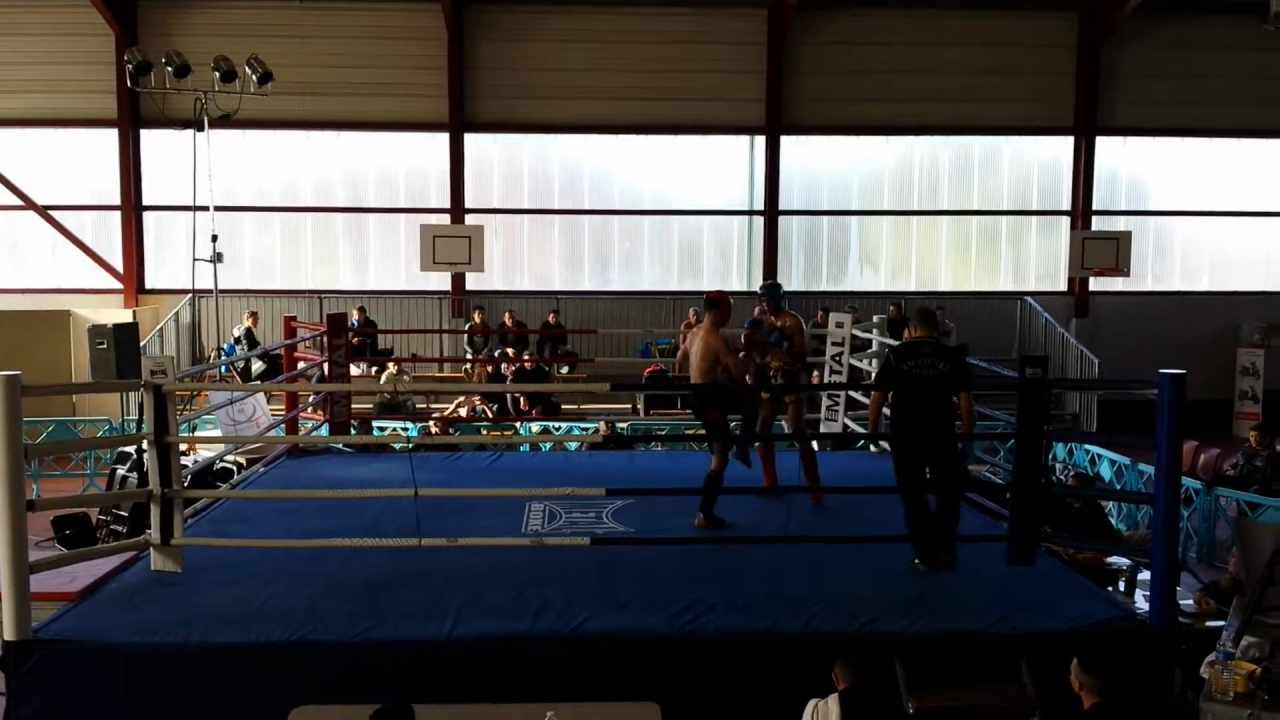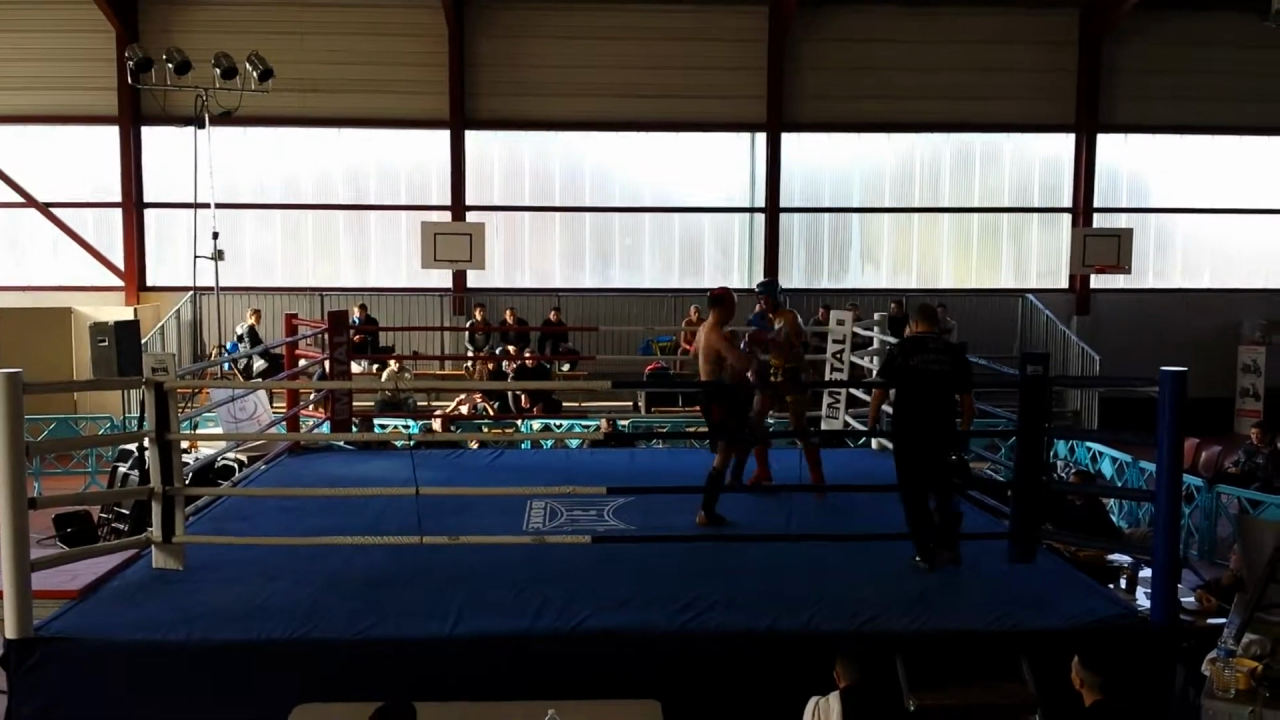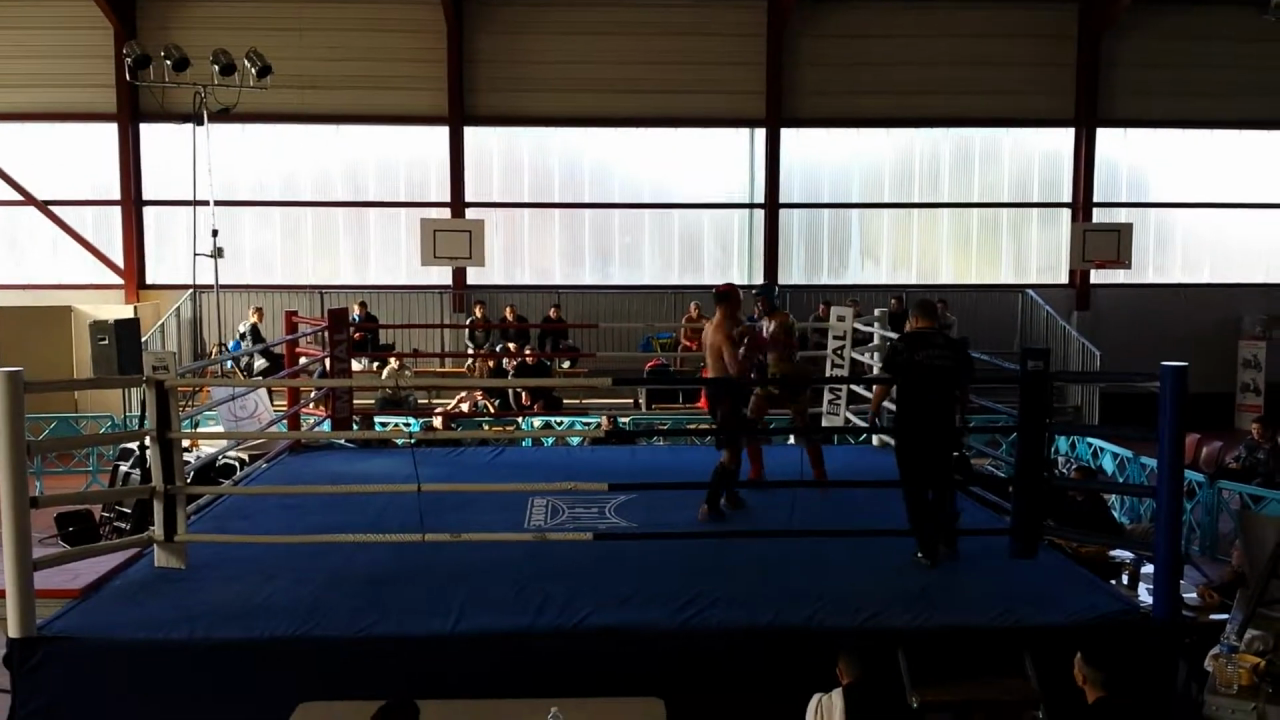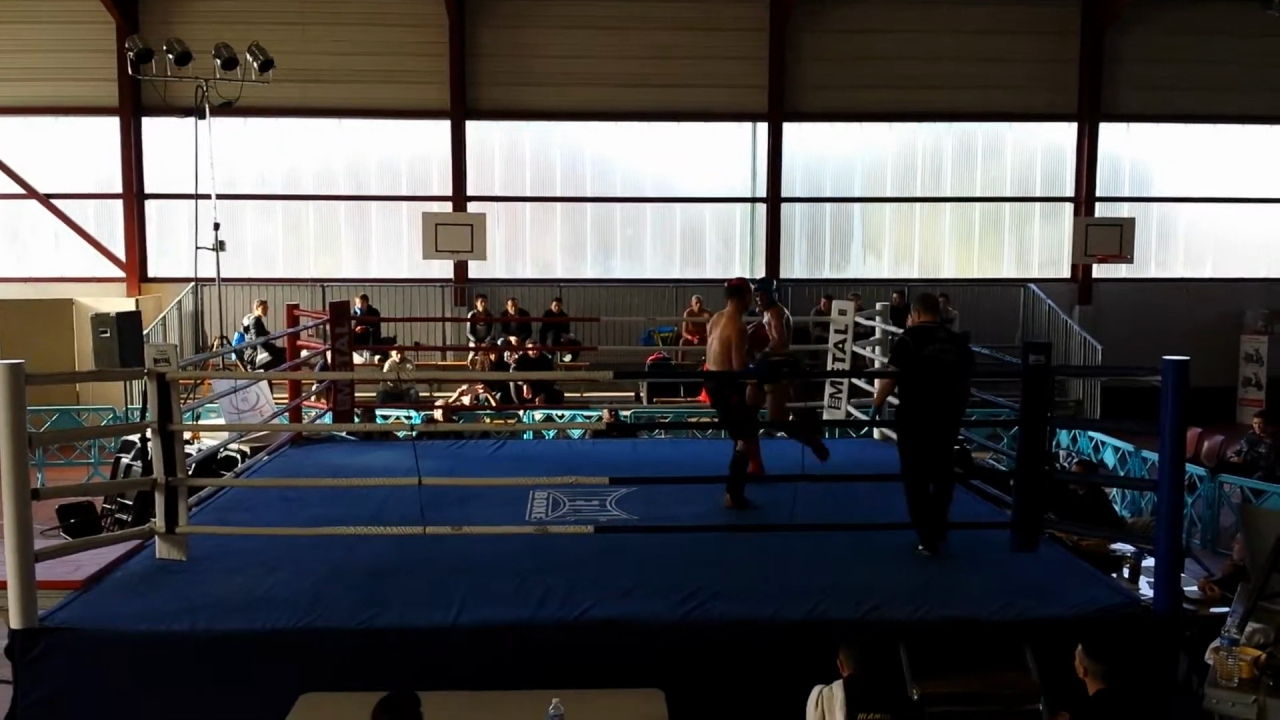
dt=0.1s
person 1, frame 1
left shoulder: (897, 354)
right shoulder: (953, 357)
left elbow: (878, 397)
right elbow: (965, 404)
left wrist: (872, 431)
left hip: (904, 437)
right hip: (942, 437)
left knee: (913, 497)
right knee: (949, 492)
left ankle: (924, 556)
right ankle: (943, 548)
person 1, frame 2
left shoulder: (902, 349)
right shoulder: (955, 353)
left elbow: (881, 389)
right elbow: (966, 398)
left wrist: (872, 420)
right wrist: (965, 433)
left hip: (908, 431)
right hip: (943, 431)
left knee: (913, 492)
right knee: (943, 488)
left ankle: (926, 553)
right ankle: (948, 546)
person 1, frame 3
left shoulder: (904, 344)
right shoulder: (957, 348)
left elbow: (885, 385)
right elbow: (963, 392)
left wrist: (873, 413)
right wrist: (961, 425)
left hip: (910, 427)
right hip: (944, 426)
left knee: (915, 488)
right knee: (942, 481)
left ankle: (927, 549)
right ankle: (945, 538)
person 1, frame 4
left shoulder: (909, 338)
right shoulder: (959, 342)
left elbow: (892, 378)
right elbow: (965, 385)
left wrist: (877, 405)
right wrist: (958, 416)
left hip: (915, 419)
right hip: (946, 419)
left knee: (916, 478)
right knee: (942, 474)
left ankle: (928, 540)
right ankle: (938, 529)
person 2, frame 1
left shoulder: (695, 332)
right shoulder: (716, 338)
left elbow: (680, 359)
right elbow: (740, 371)
right wrist: (737, 360)
left hip: (702, 393)
right hip: (709, 397)
right knee: (720, 457)
left ankle: (742, 448)
person 2, frame 2
left shoulder: (704, 329)
right shoulder: (717, 335)
right elbow: (741, 364)
right wrist: (747, 355)
left hip: (713, 390)
right hip: (716, 394)
left knee: (744, 431)
right knee: (723, 455)
left ankle: (737, 472)
person 2, frame 3
left shoulder: (712, 326)
right shoulder: (724, 333)
right elbow: (737, 370)
left wrist: (739, 335)
right wrist: (748, 357)
left hip: (719, 387)
right hip: (724, 391)
left knee: (735, 445)
right knee: (730, 452)
left ankle: (729, 495)
person 2, frame 4
left shoulder: (715, 319)
right shoulder: (737, 327)
right elbow: (739, 368)
right wrist: (751, 357)
left hip: (713, 382)
right hip: (727, 385)
left knee: (741, 437)
right knee: (745, 440)
right ankle: (732, 494)
person 3, frame 1
left shoulder: (793, 321)
right shoulder: (767, 322)
left elbow: (803, 352)
right elbow: (764, 350)
left wrist: (781, 342)
left hip: (791, 379)
right hip: (772, 378)
left knee: (799, 432)
right knee: (762, 432)
left ankle: (814, 485)
right ankle: (770, 481)
person 3, frame 2
left shoulder: (790, 317)
right shoulder: (767, 318)
left elbow: (798, 345)
right elbow: (765, 347)
left wrist: (771, 339)
left hip: (792, 376)
right hip: (772, 374)
left knee: (799, 430)
left ankle: (817, 477)
right ankle: (762, 472)
person 3, frame 3
left shoulder: (783, 320)
right shoulder: (765, 322)
left elbow: (778, 347)
left hip: (790, 378)
right hip: (772, 377)
left knee: (802, 429)
right knee: (750, 424)
left ankle: (819, 473)
right ankle: (756, 472)
person 3, frame 4
left shoulder: (777, 314)
right shoulder: (768, 313)
left elbow: (780, 342)
left hip: (779, 362)
right hip: (770, 362)
left knee: (777, 420)
left ankle: (814, 441)
